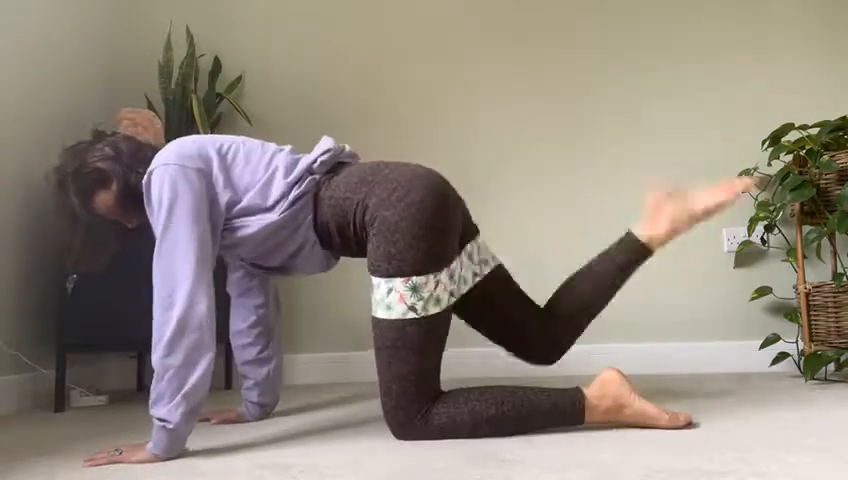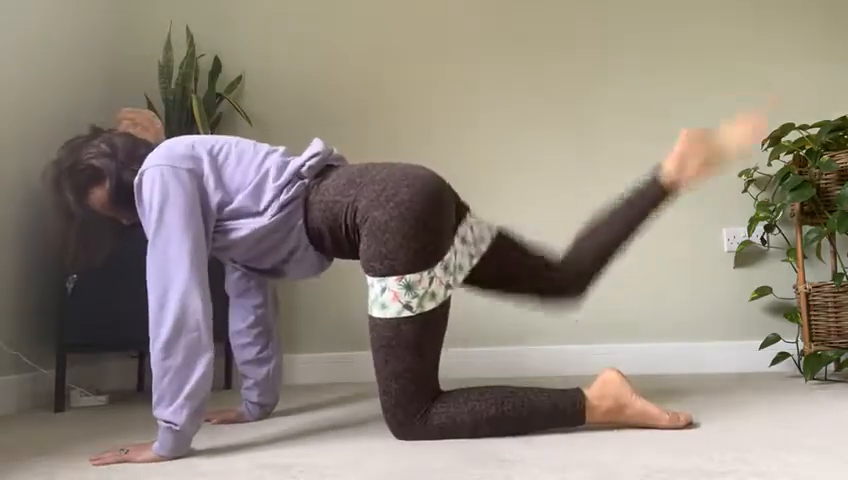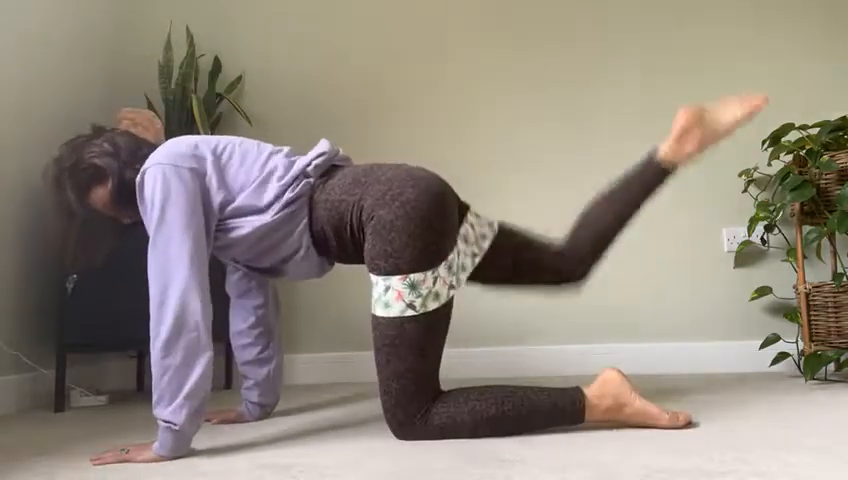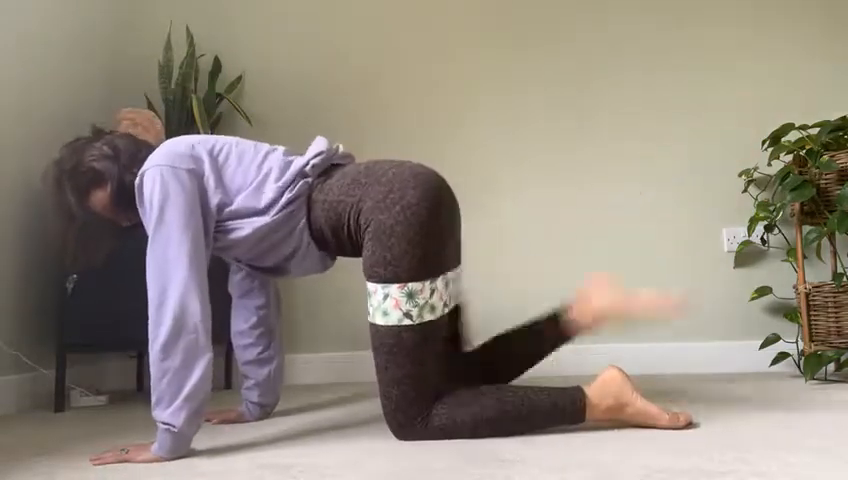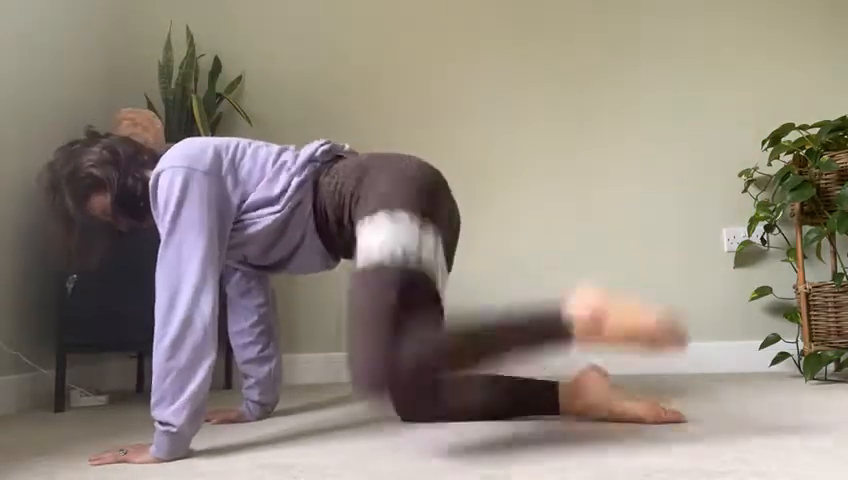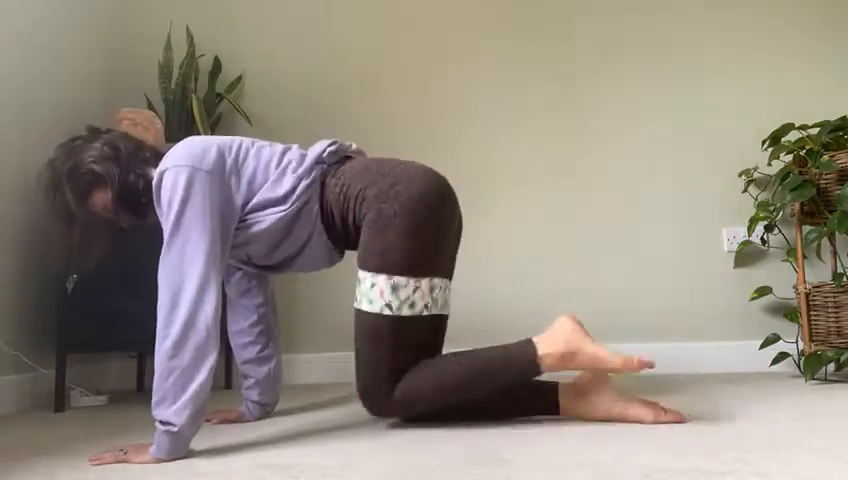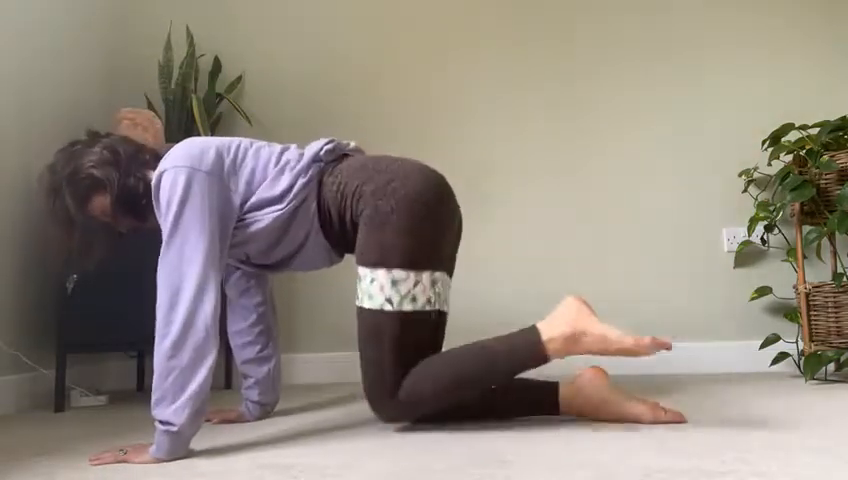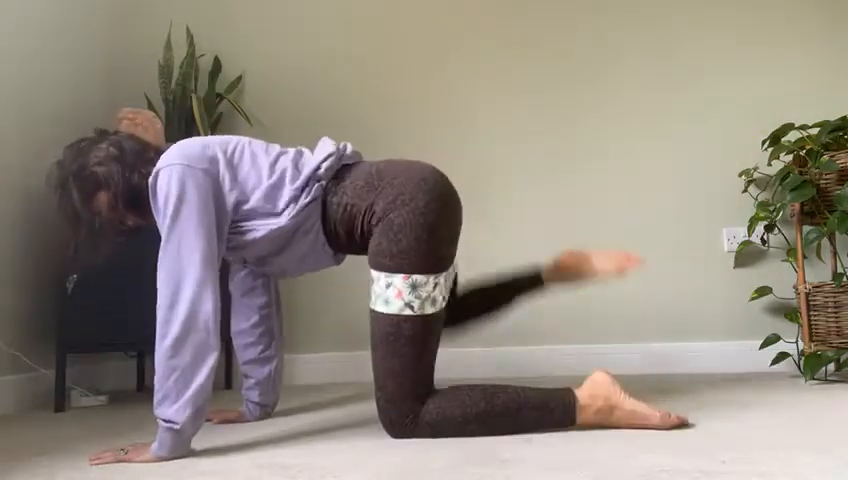
dt=0.2s
person 1, frame 1
left shoulder: (171, 170)
right shoulder: (201, 175)
left elbow: (183, 306)
right elbow: (249, 284)
left wrist: (165, 438)
right wrist: (257, 400)
left hip: (399, 207)
right hip: (411, 201)
left knee: (412, 417)
right knee: (544, 339)
left ankle: (600, 401)
right ankle: (658, 224)
person 1, frame 2
left shoulder: (164, 172)
right shoulder: (202, 180)
left elbow: (180, 307)
right elbow: (247, 284)
left wrist: (171, 435)
right wrist: (257, 399)
left hip: (390, 210)
right hip: (407, 202)
left knee: (411, 417)
right knee: (559, 282)
left ankle: (601, 400)
right ankle: (675, 170)
person 1, frame 3
left shoulder: (164, 171)
right shoulder: (201, 177)
left elbow: (179, 306)
right elbow: (249, 284)
left wrist: (170, 436)
right wrist: (257, 400)
left hip: (393, 210)
right hip: (407, 202)
left knee: (411, 416)
right knee: (564, 268)
left ankle: (600, 399)
right ankle: (673, 151)
person 1, frame 4
left shoulder: (165, 172)
right shoulder: (198, 178)
left elbow: (177, 306)
right elbow: (251, 284)
left wrist: (169, 437)
right wrist: (258, 400)
left hip: (400, 204)
right hip: (407, 206)
left knee: (412, 419)
right knee: (444, 386)
left ankle: (598, 398)
right ankle: (578, 315)
person 1, frame 5
left shoulder: (180, 173)
right shoulder: (203, 187)
left elbow: (185, 305)
right elbow: (245, 287)
left wrist: (168, 438)
right wrist: (259, 399)
left hip: (392, 193)
right hip: (391, 204)
left knee: (378, 368)
right knee: (415, 397)
left ankle: (576, 317)
right ankle: (580, 391)
person 1, frame 6
left shoulder: (184, 172)
right shoulder: (204, 184)
left elbow: (188, 305)
right elbow: (245, 286)
left wrist: (169, 438)
right wrist: (259, 399)
left hip: (397, 204)
right hip: (408, 207)
left knee: (385, 397)
right knee: (413, 393)
left ankle: (553, 349)
right ankle: (582, 393)
person 1, frame 7
left shoulder: (181, 173)
right shoulder: (203, 183)
left elbow: (187, 305)
right elbow: (243, 285)
left wrist: (167, 439)
right wrist: (258, 400)
left hip: (397, 199)
right hip: (410, 202)
left knee: (391, 397)
right knee: (418, 389)
left ankle: (559, 331)
right ankle: (581, 390)
person 1, frame 8
left shoulder: (177, 173)
right shoulder: (205, 176)
left elbow: (187, 305)
right elbow: (251, 282)
left wrist: (170, 436)
right wrist: (259, 399)
left hip: (402, 206)
right hip: (410, 197)
left knee: (404, 415)
right knee: (452, 316)
left ankle: (591, 402)
right ankle: (561, 267)
